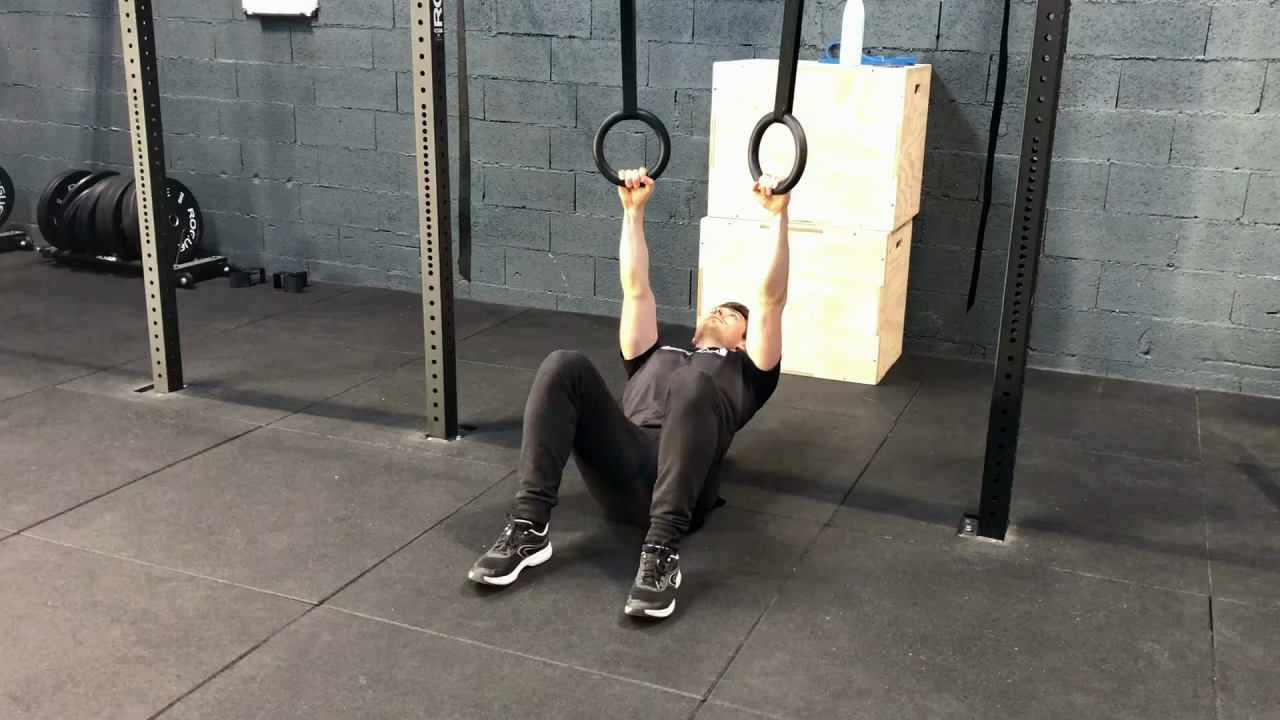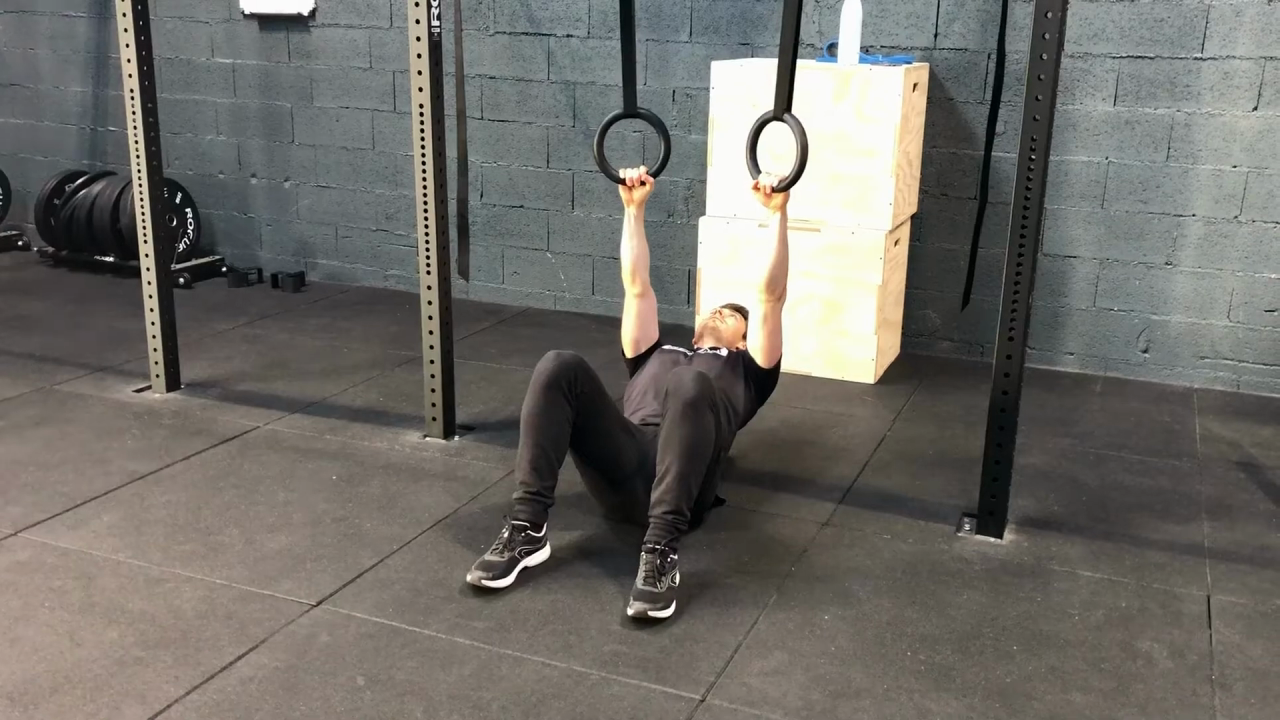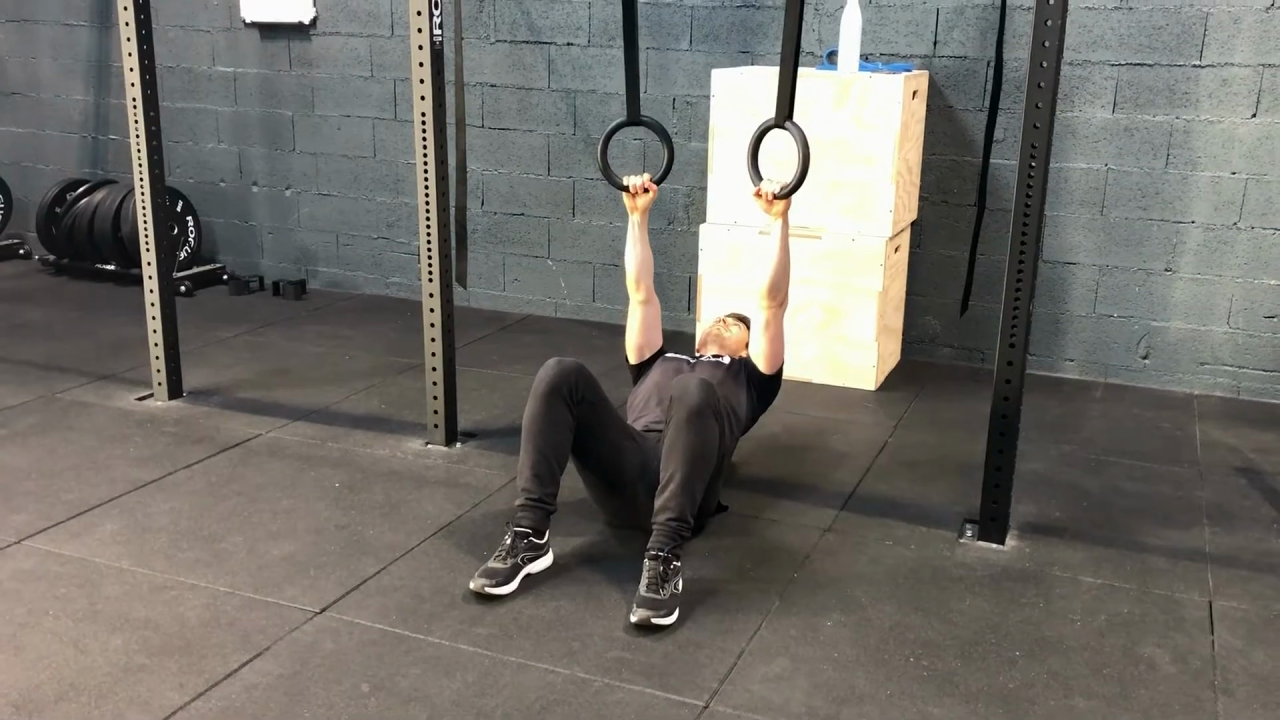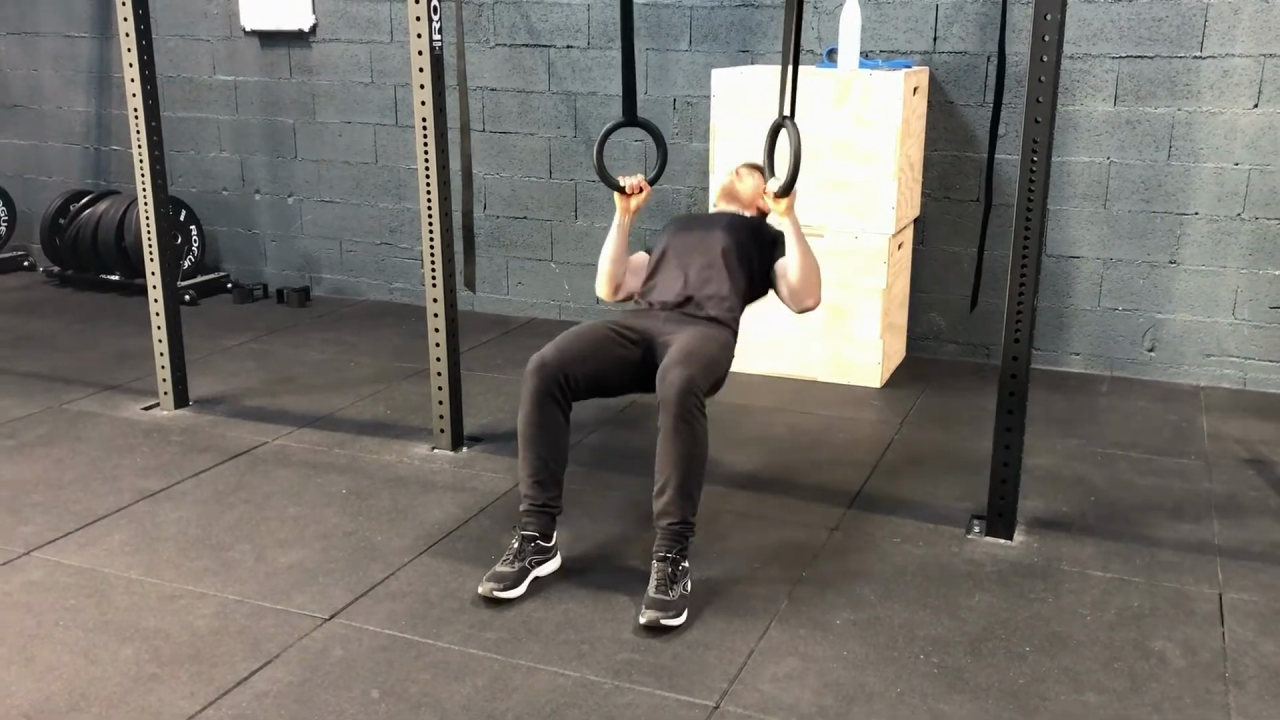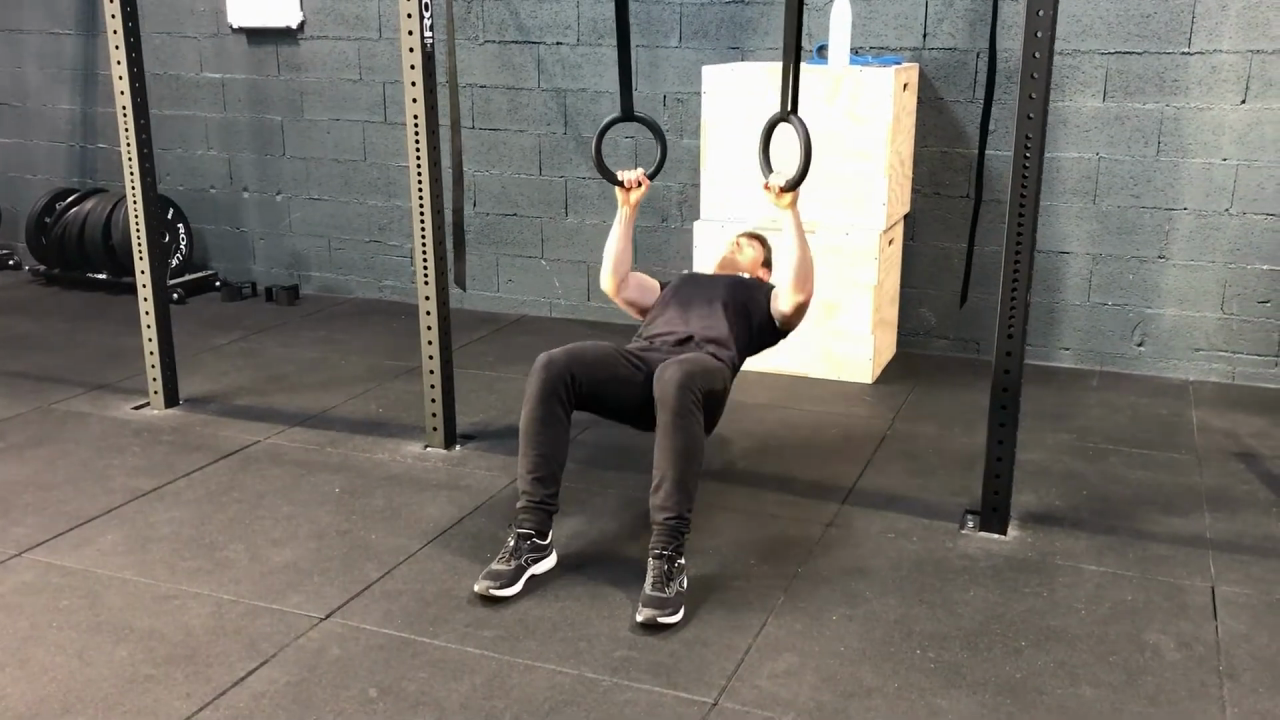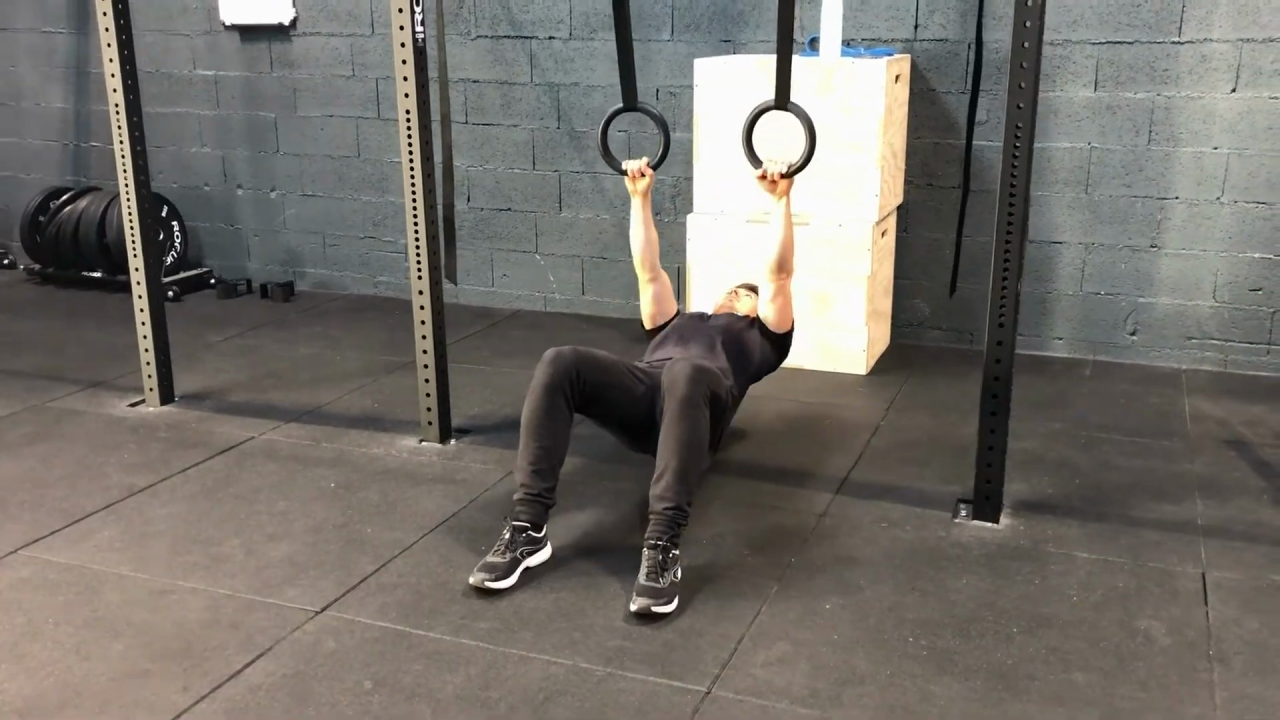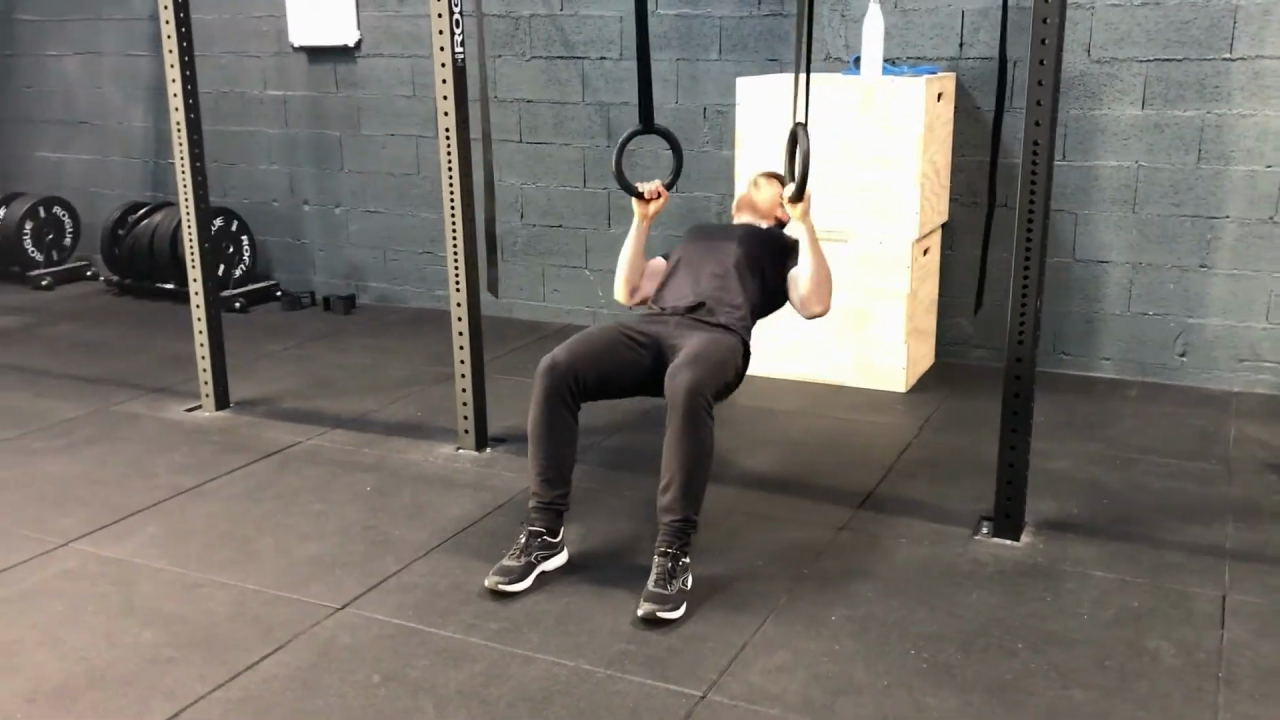
dt=0.7s
person 1, frame 1
left shoulder: (745, 371)
right shoulder: (655, 356)
left elbow: (770, 299)
right elbow: (636, 289)
left wrist: (777, 214)
right wrist: (633, 210)
left hip: (683, 474)
right hip: (621, 470)
left knee: (692, 385)
right knee: (564, 366)
left ankle: (661, 550)
right ankle: (529, 527)
person 1, frame 2
left shoulder: (746, 369)
right shoulder: (655, 356)
left elbow: (770, 297)
right elbow: (637, 286)
left wrist: (777, 213)
right wrist: (634, 208)
left hip: (680, 473)
right hip: (621, 466)
left knee: (689, 383)
right knee: (559, 367)
left ankle: (660, 551)
right ankle: (526, 527)
person 1, frame 3
left shoulder: (750, 377)
right shoulder: (659, 363)
left elbow: (771, 304)
right elbow: (642, 294)
left wrist: (778, 220)
right wrist: (639, 215)
left hip: (683, 477)
right hip: (622, 476)
left knee: (693, 392)
right knee: (560, 374)
left ankle: (663, 558)
right ankle: (529, 534)
person 1, frame 4
left shoulder: (765, 239)
right shoulder: (678, 227)
left elbow: (806, 299)
right elbow: (609, 287)
left wrist: (786, 216)
right wrist: (625, 214)
left hip: (703, 331)
right hip: (640, 325)
left knee: (679, 385)
right knee: (545, 370)
left ankle: (671, 559)
right ankle: (537, 538)
person 1, frame 5
left shoulder: (762, 301)
right shoulder: (677, 286)
left elbow: (799, 294)
right elbow: (614, 282)
left wrist: (788, 212)
right wrist: (628, 208)
left hip: (701, 369)
right hip: (641, 364)
left knee: (676, 381)
right knee: (551, 369)
left ankle: (667, 556)
right ankle: (532, 535)
person 1, frame 6
left shoulder: (762, 337)
right shoulder: (679, 322)
left elbow: (777, 276)
right elbow: (648, 271)
left wrist: (781, 199)
right wrist: (640, 196)
left hip: (700, 395)
right hip: (640, 391)
left knee: (685, 375)
right knee: (558, 364)
left ankle: (662, 546)
right ankle: (527, 527)
person 1, frame 7
left shoulder: (780, 246)
right shoulder: (696, 234)
left elbow: (815, 306)
right elbow: (626, 292)
left wrist: (803, 224)
right wrist: (641, 222)
left hip: (716, 335)
right hip: (652, 326)
left knee: (687, 387)
right knee: (556, 370)
left ankle: (673, 554)
right ankle: (544, 533)
